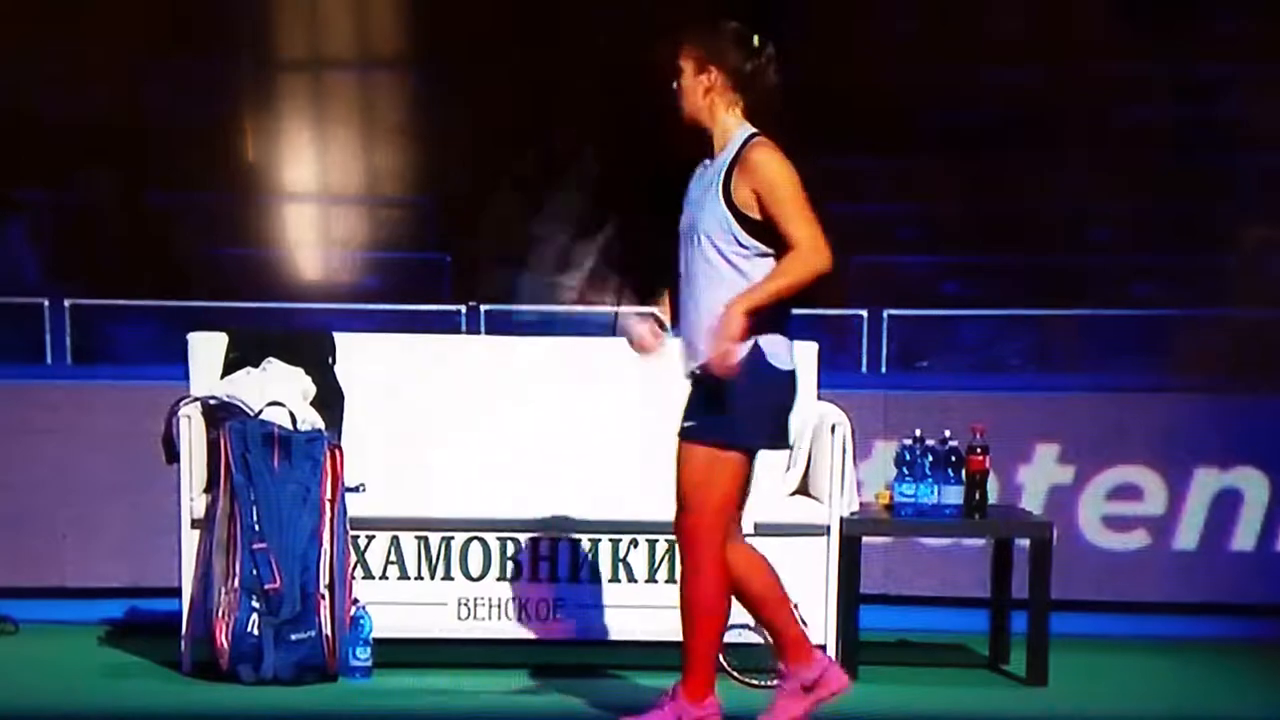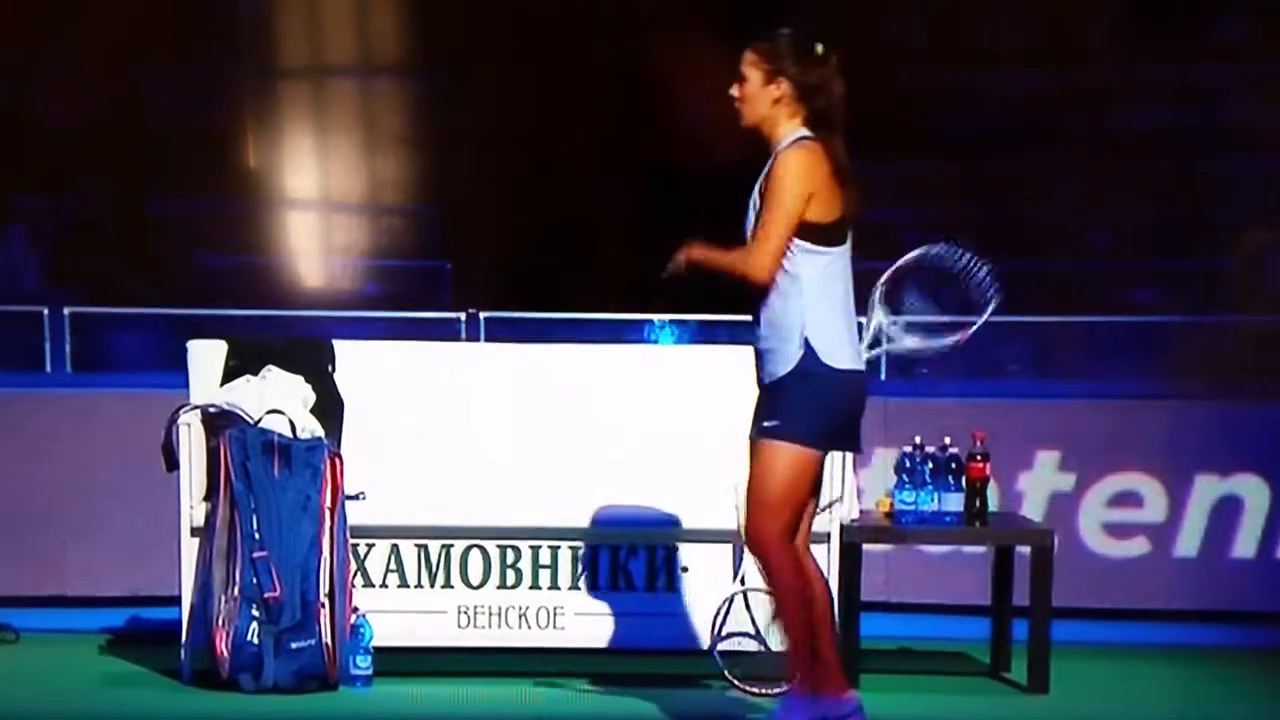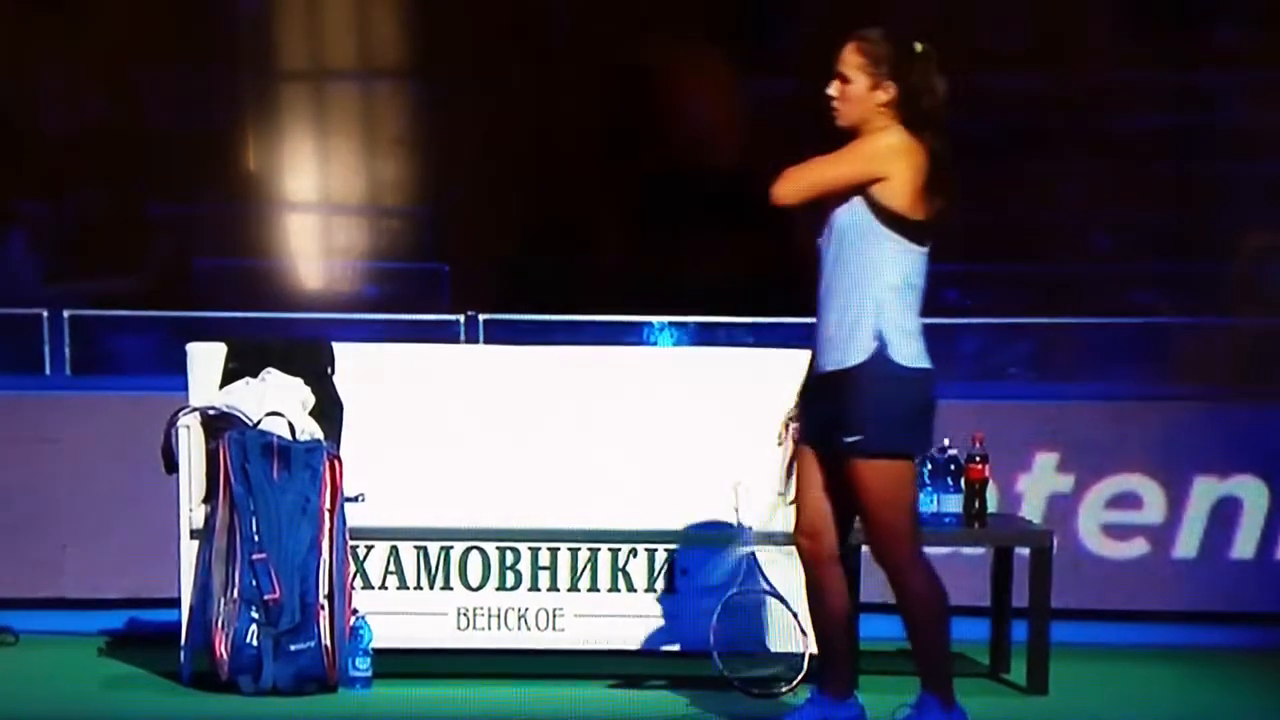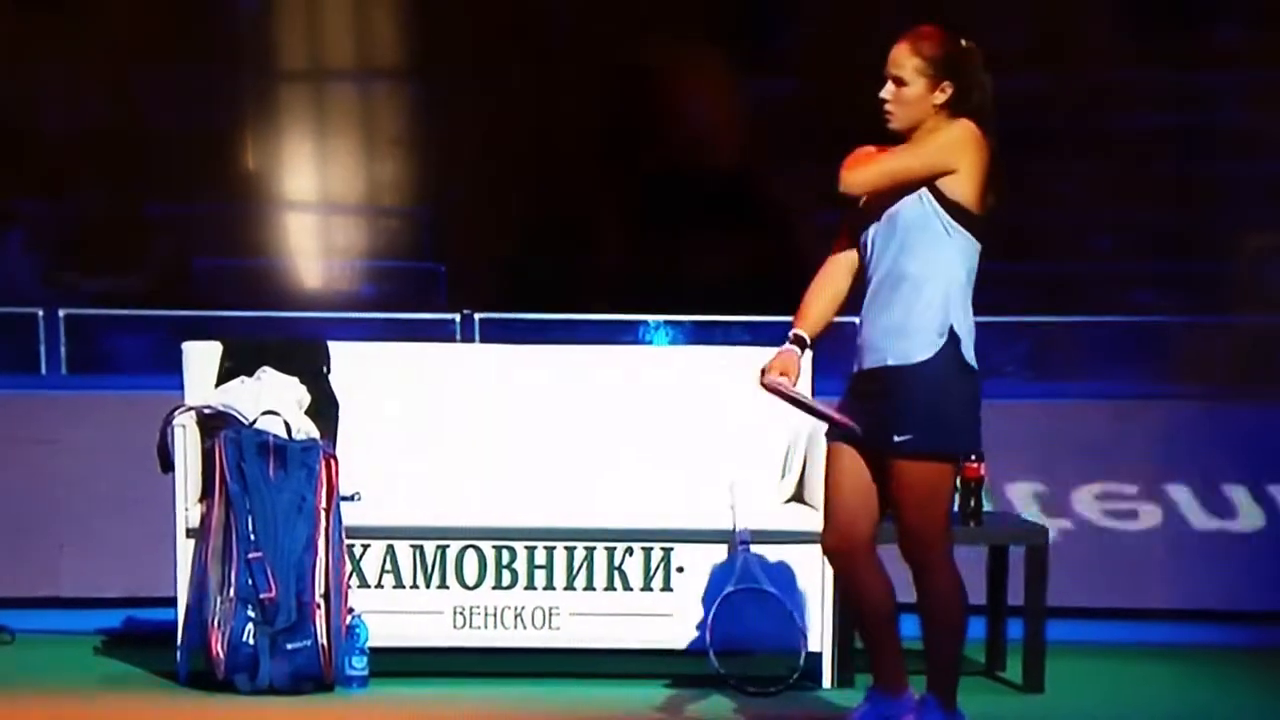
dt=0.5s
person 1, frame 1
left shoulder: (757, 159)
right shoulder: (709, 169)
left elbow: (813, 254)
left wrist: (739, 310)
right wrist: (657, 318)
left hip: (746, 371)
right hip: (720, 373)
left knee: (699, 537)
right knee: (717, 538)
person 1, frame 2
left shoulder: (797, 160)
right shoulder: (796, 159)
left elbow: (761, 267)
left wrist: (696, 253)
left hip: (812, 375)
right hip: (797, 373)
left knee: (770, 535)
right knee: (786, 544)
person 1, frame 3
left shoulder: (895, 151)
right shoulder: (866, 173)
left elbow: (784, 191)
left wrist: (814, 168)
right wrist: (805, 389)
left hip: (881, 378)
right hip: (838, 379)
left knee: (896, 552)
right knee: (817, 545)
person 1, frame 4
left shoulder: (962, 140)
right shoulder: (887, 171)
left elbow: (852, 181)
right elbow: (841, 264)
left wrist: (861, 158)
right wrist: (795, 342)
left hip: (931, 376)
right hip: (874, 377)
left knee: (926, 552)
right knee: (843, 540)
